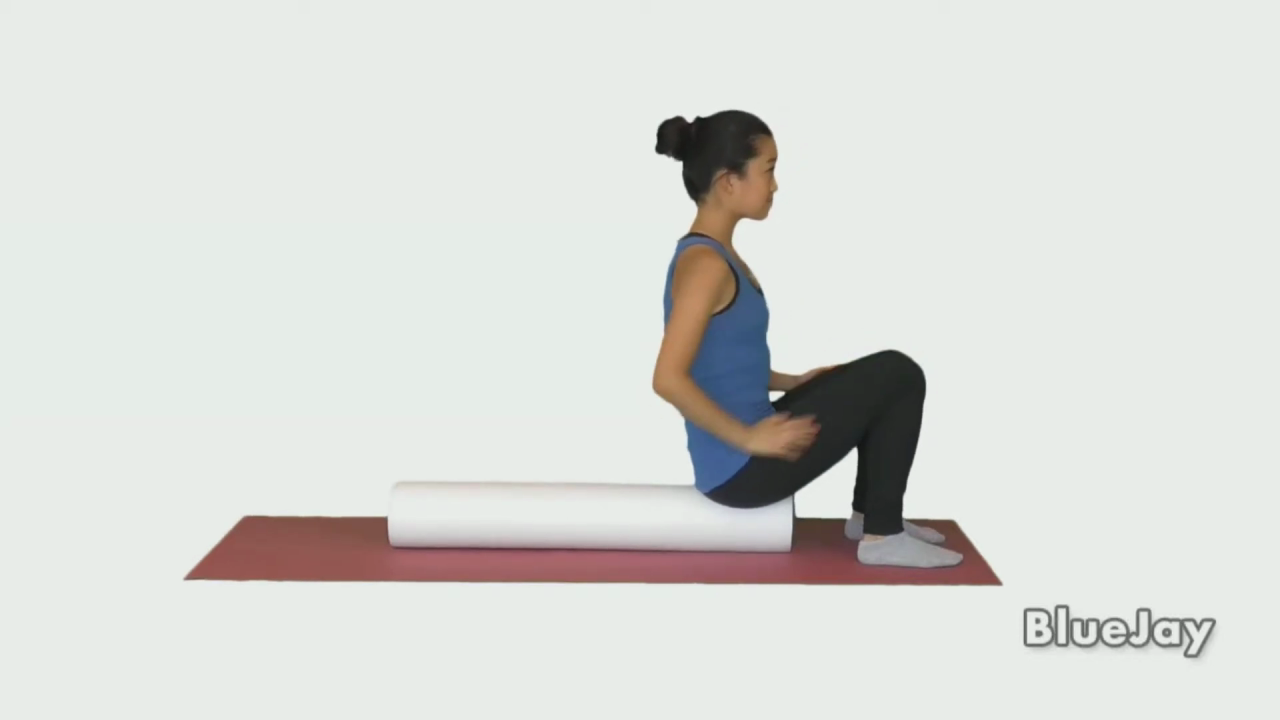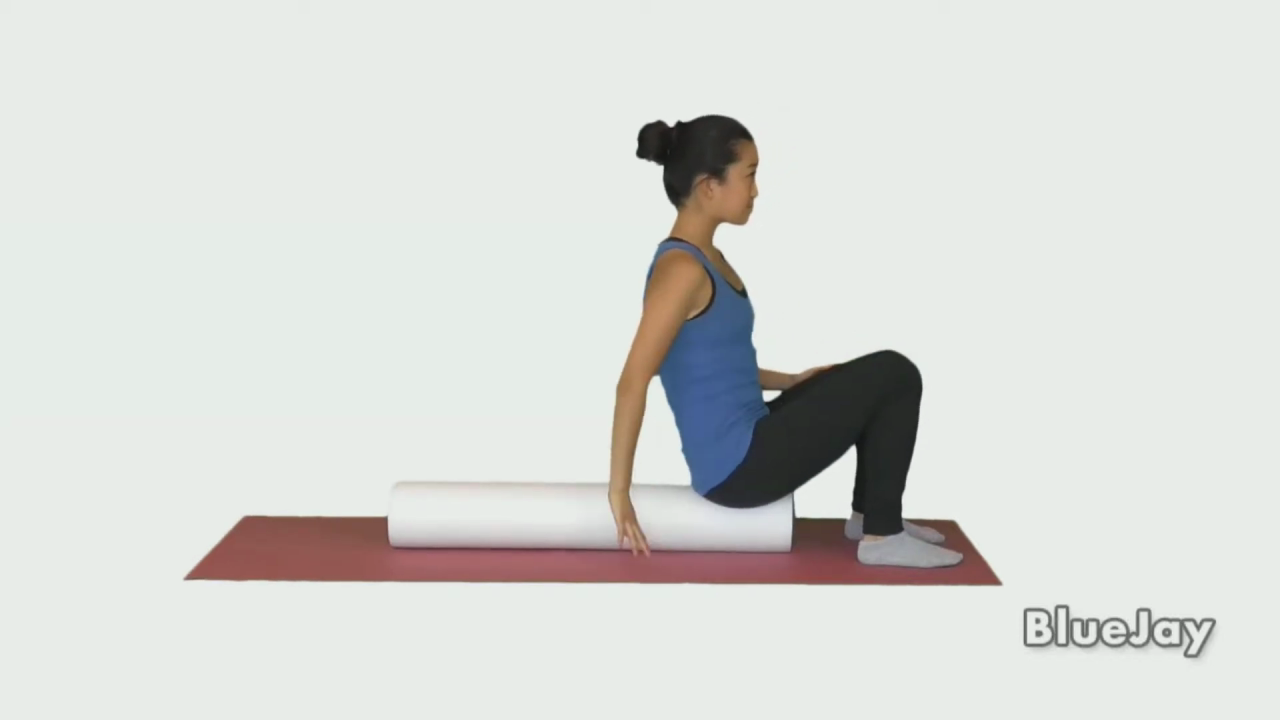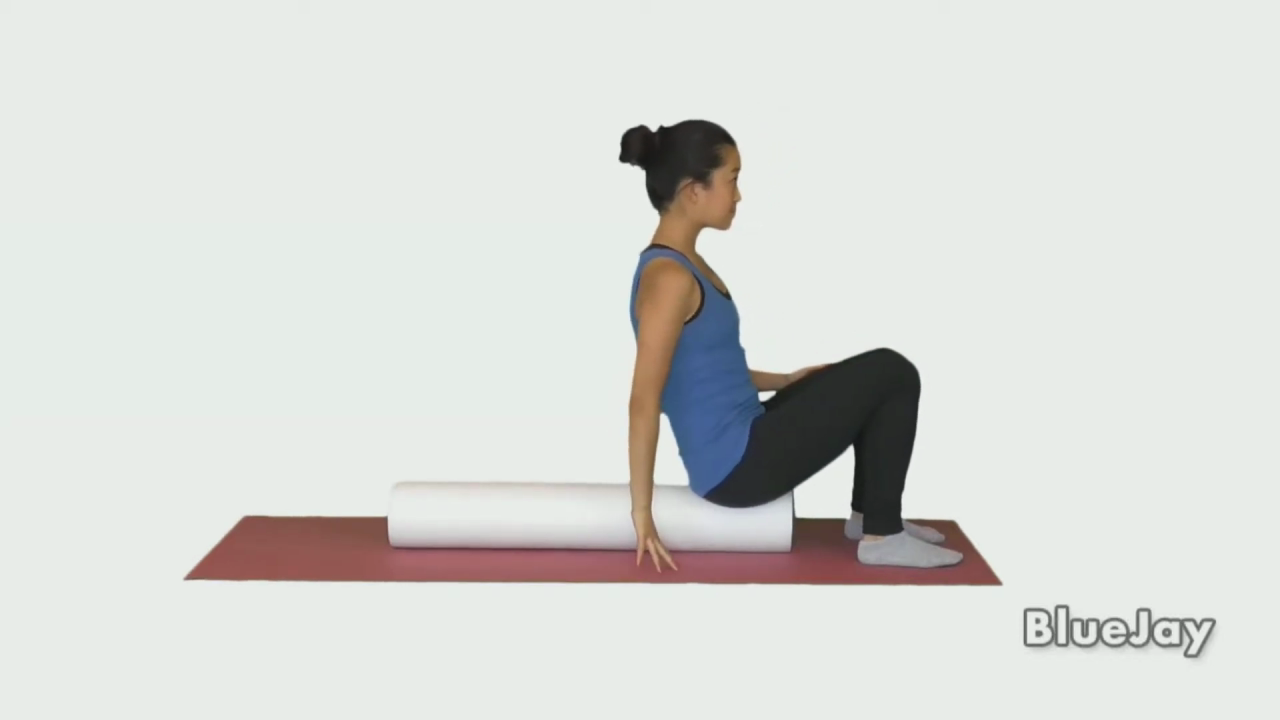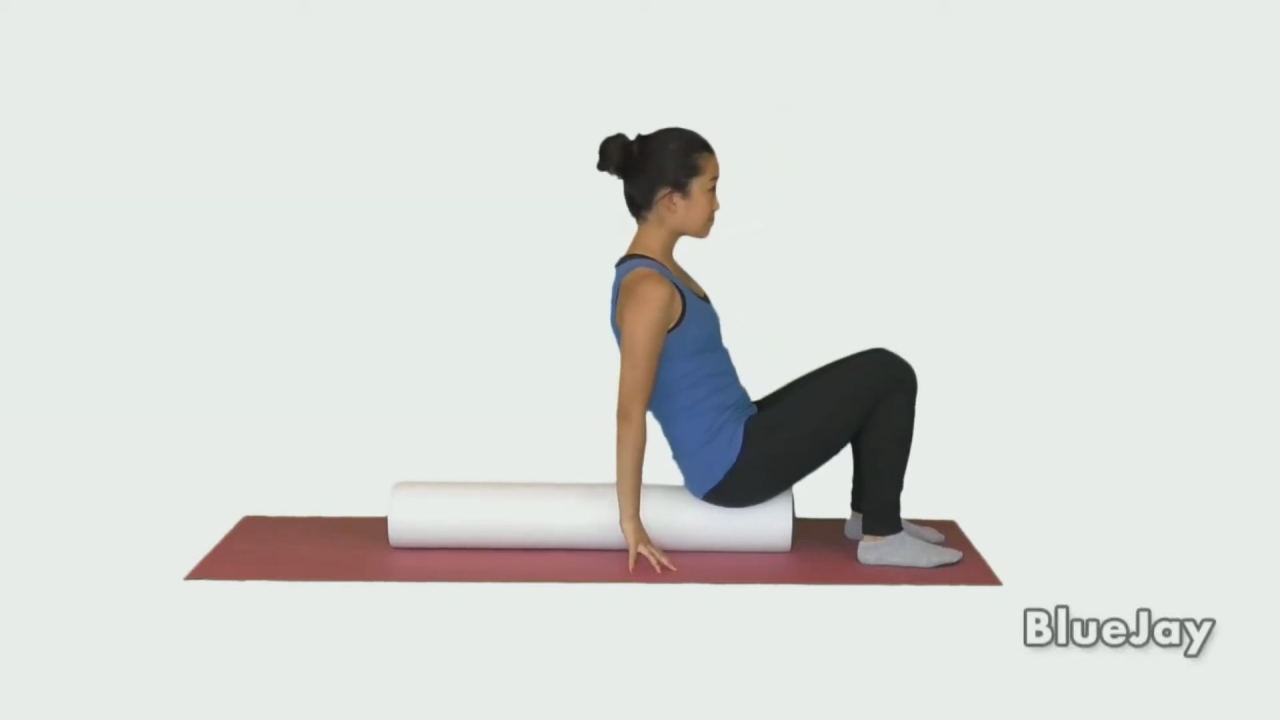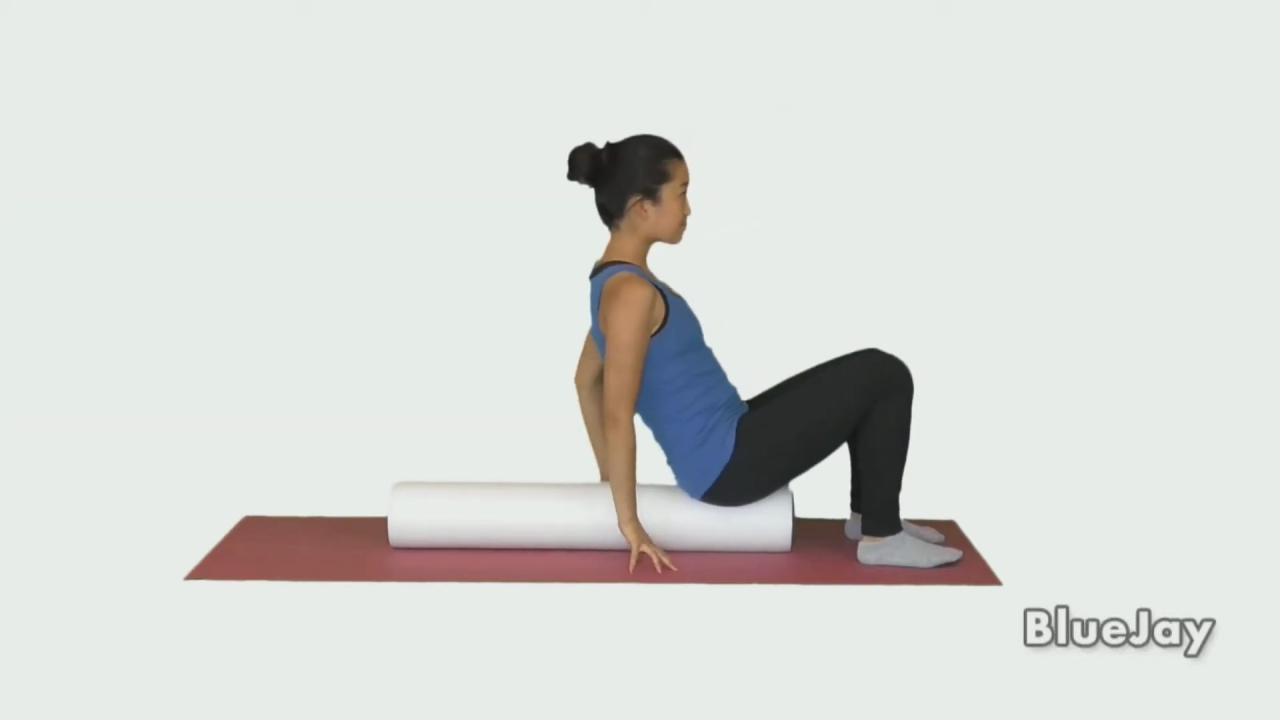
dt=0.5s
person 1, frame 1
left shoulder: (715, 253)
right shoulder: (705, 264)
right elbow: (668, 379)
left wrist: (793, 383)
right wrist: (746, 439)
left hip: (744, 449)
right hip: (739, 467)
left knee: (888, 375)
right knee: (899, 376)
left ankle: (870, 513)
right ankle: (882, 536)
person 1, frame 2
left shoulder: (706, 257)
right shoulder: (682, 270)
right elbow: (632, 382)
left wrist: (791, 381)
right wrist: (620, 491)
left hip: (746, 442)
right hip: (738, 466)
left knee: (884, 376)
right knee: (895, 375)
left ankle: (869, 514)
right ankle: (882, 538)
person 1, frame 3
left shoulder: (681, 261)
right shoulder: (669, 277)
right elbow: (644, 401)
left wrist: (782, 380)
right wrist: (642, 511)
left hip: (741, 442)
right hip: (737, 465)
left knee: (879, 373)
right knee: (893, 375)
left ankle: (868, 514)
right ankle: (881, 536)
person 1, frame 4
left shoulder: (656, 268)
right shoulder: (649, 288)
right elbow: (630, 411)
right wrist: (630, 521)
left hip: (733, 443)
right hip: (733, 465)
left knee: (875, 375)
right knee: (890, 375)
left ankle: (868, 514)
right ankle: (881, 536)
person 1, frame 5
left shoulder: (619, 276)
right shoulder: (631, 291)
left elbow: (587, 379)
right elbow: (617, 416)
left wrist: (610, 474)
right wrist: (629, 522)
left hip: (727, 441)
right hip: (728, 464)
left knee: (871, 374)
right knee: (885, 375)
left ankle: (868, 515)
right ankle: (880, 537)
